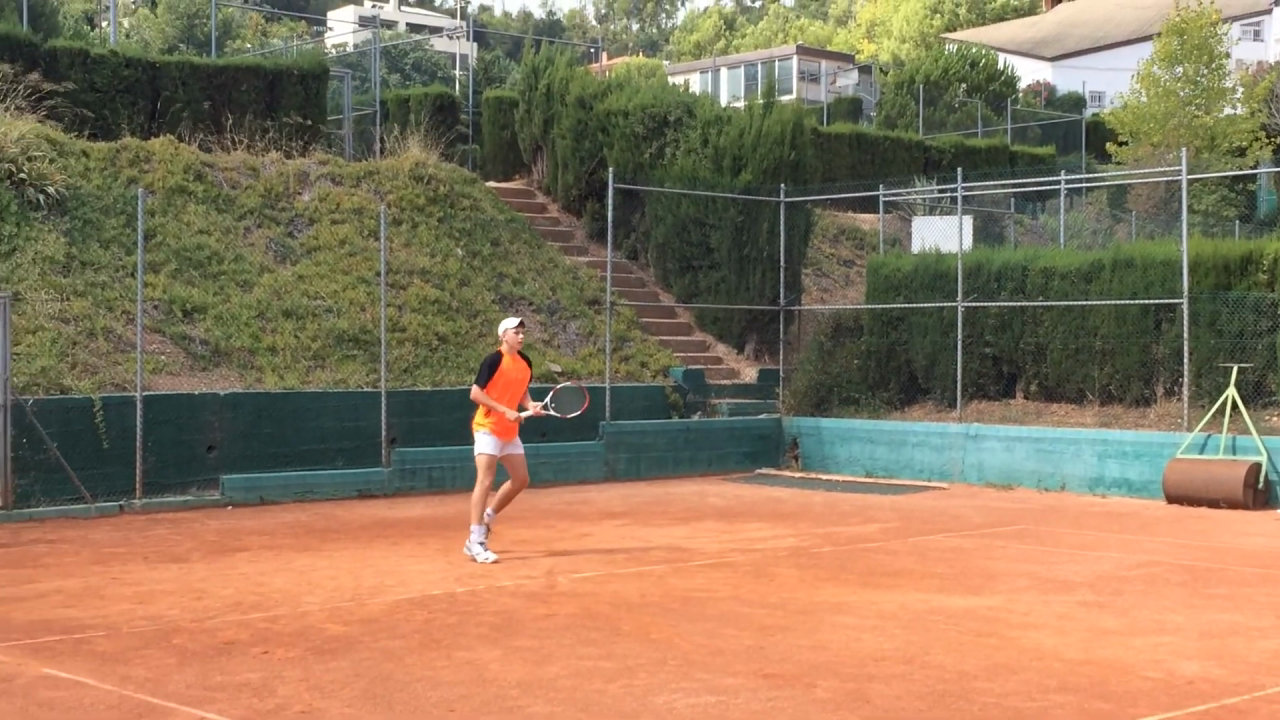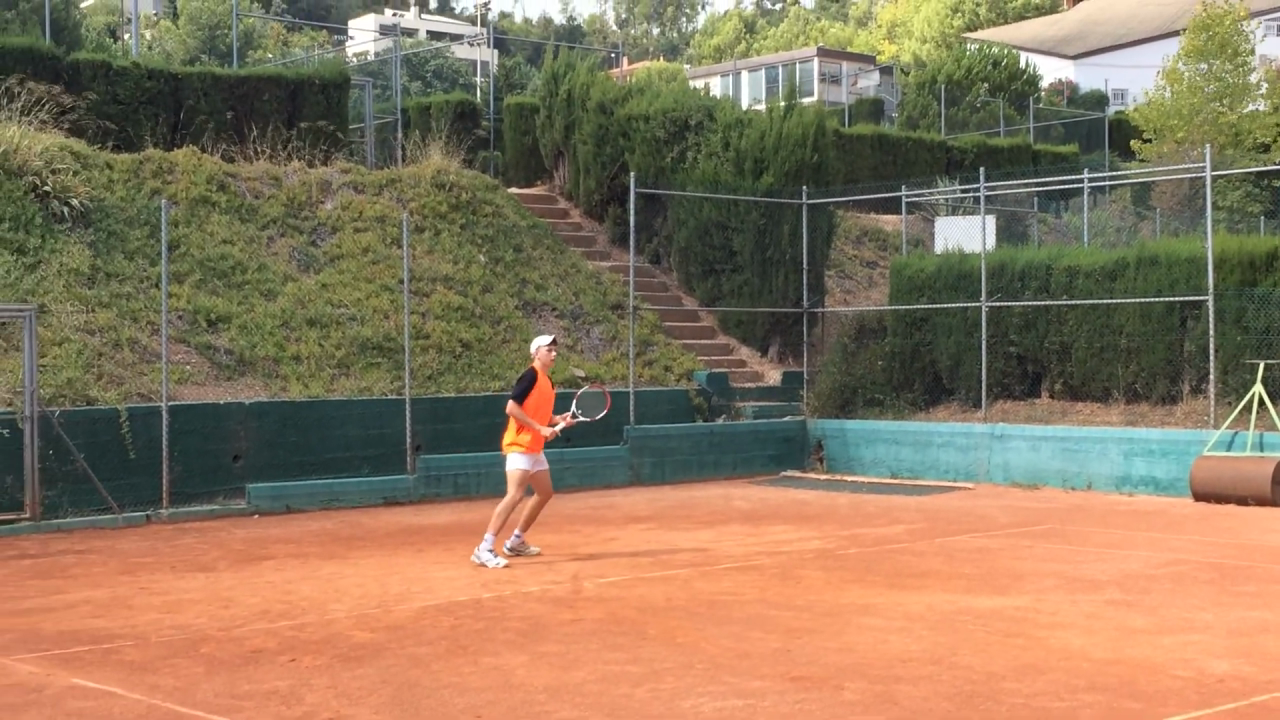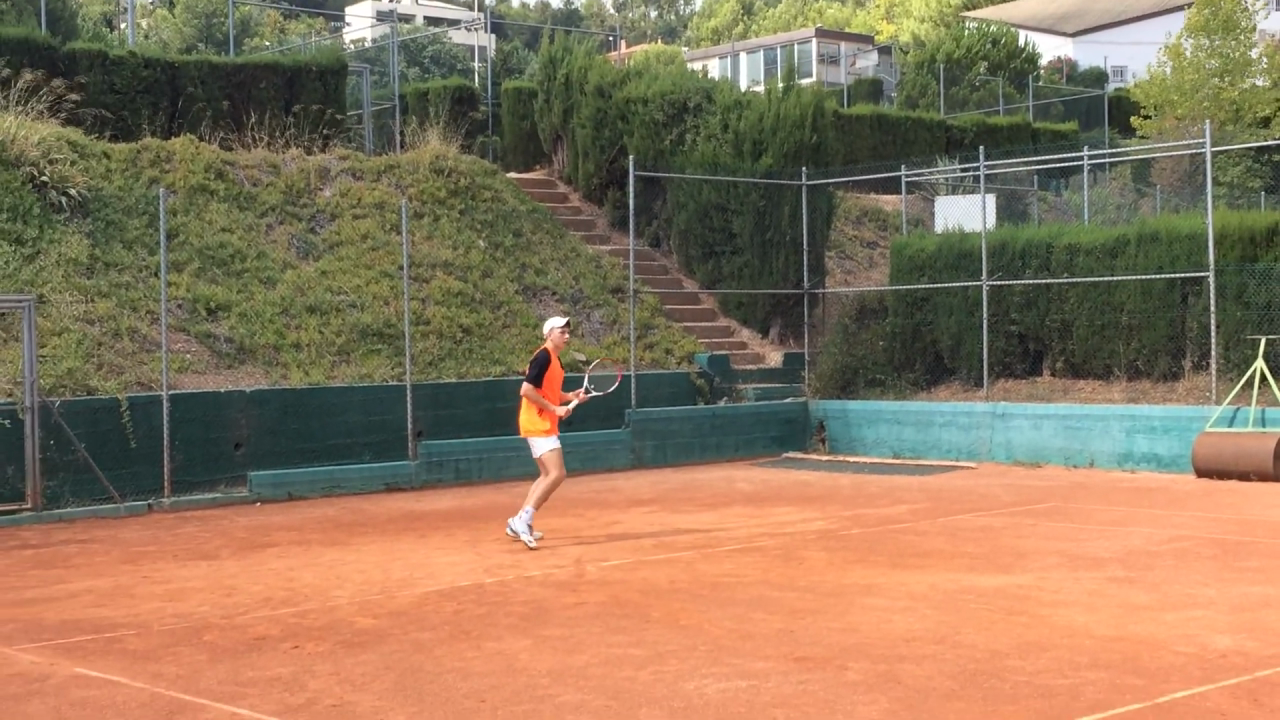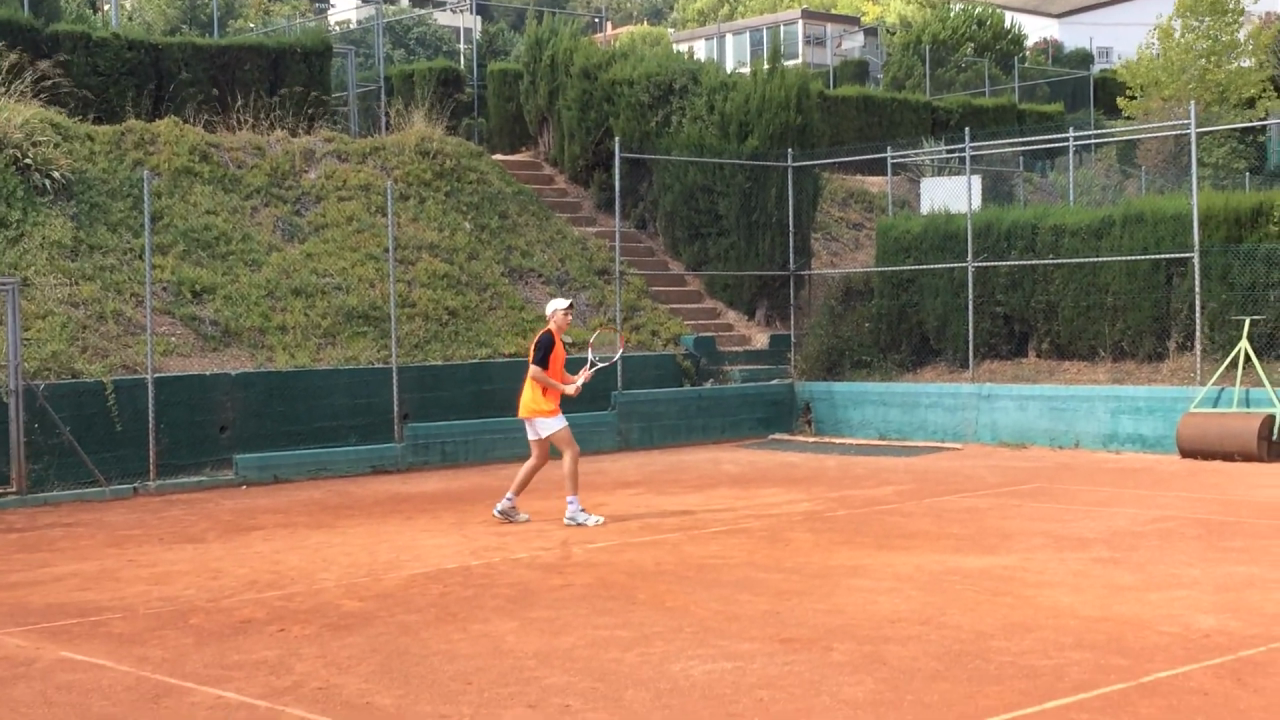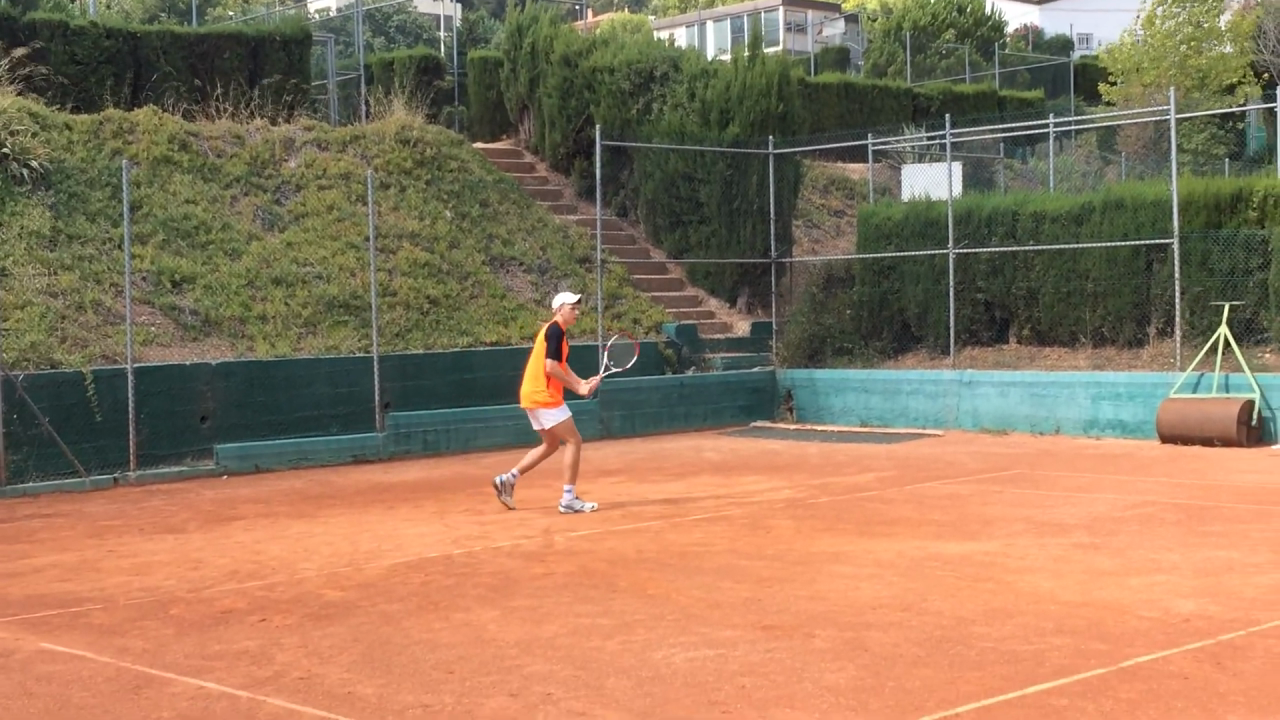
dt=0.2s
person 1, frame 1
left shoulder: (525, 362)
right shoulder: (493, 360)
right elbow: (475, 393)
left wrist: (531, 405)
right wrist: (505, 410)
left hip: (509, 431)
right hip: (488, 427)
left knee: (521, 480)
right knee: (485, 481)
left ankle: (485, 516)
right ankle: (475, 541)
person 1, frame 2
left shoulder: (547, 380)
right shoulder: (529, 376)
right elbow: (511, 409)
left wrist: (558, 419)
right wrist: (540, 428)
left hip: (534, 446)
right hip: (518, 444)
left knee: (545, 493)
right knee: (514, 495)
left ankle: (515, 541)
right ankle: (484, 549)
person 1, frame 3
left shoulder: (553, 358)
right shoulder: (543, 357)
right elbow: (526, 390)
left wrist: (571, 397)
right wrist: (554, 409)
left hip: (542, 425)
right hip: (538, 426)
left knee: (550, 475)
right knee: (556, 475)
left ankle: (522, 522)
right ankle: (521, 520)
person 1, frame 4
left shoulder: (555, 340)
right shoulder: (547, 338)
left elbow: (557, 373)
right elbow: (536, 373)
left wrist: (576, 379)
right wrist: (564, 388)
left hip: (535, 406)
right hip: (541, 406)
left knee: (539, 458)
right knee: (571, 451)
left ankle: (506, 505)
right ankle: (573, 510)
person 1, frame 5
left shoulder: (555, 331)
right shoulder: (556, 331)
left elbow: (562, 367)
right elbow: (552, 368)
left wrist: (582, 383)
right wrist: (579, 387)
left hip: (532, 395)
right hip: (544, 397)
left knee: (550, 445)
right knee: (574, 441)
left ankle: (507, 479)
right ankle: (569, 498)
